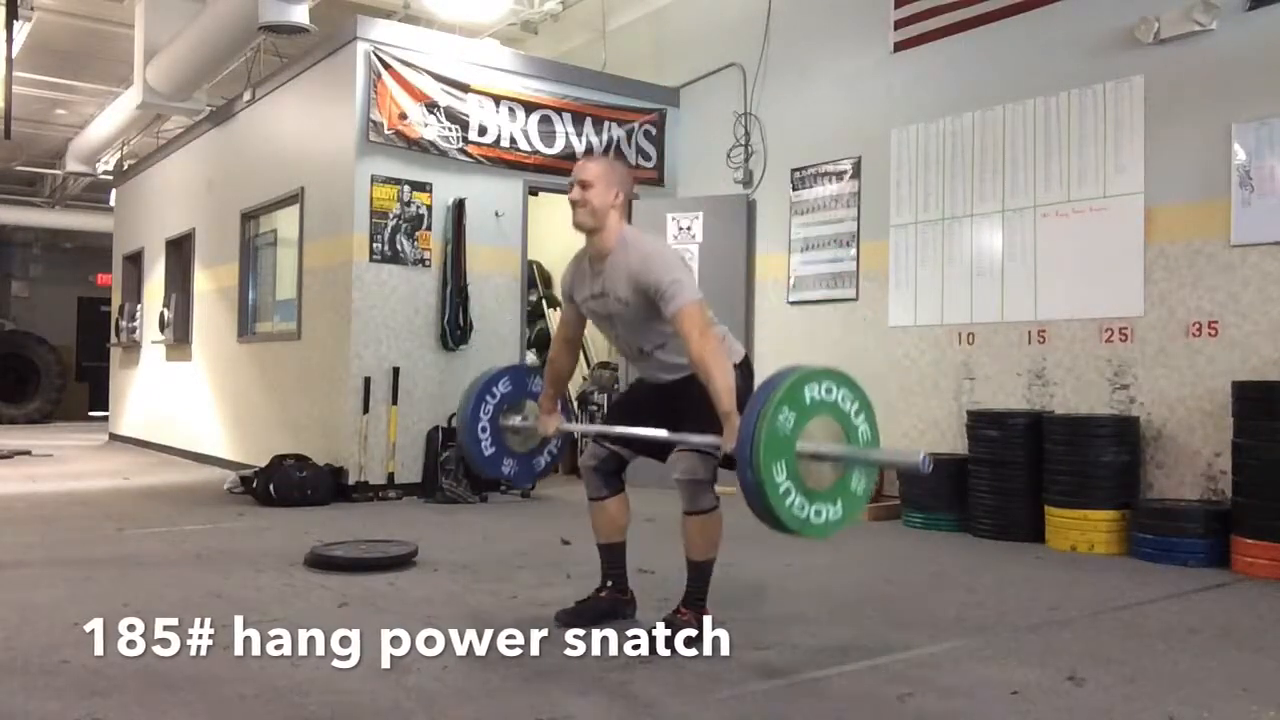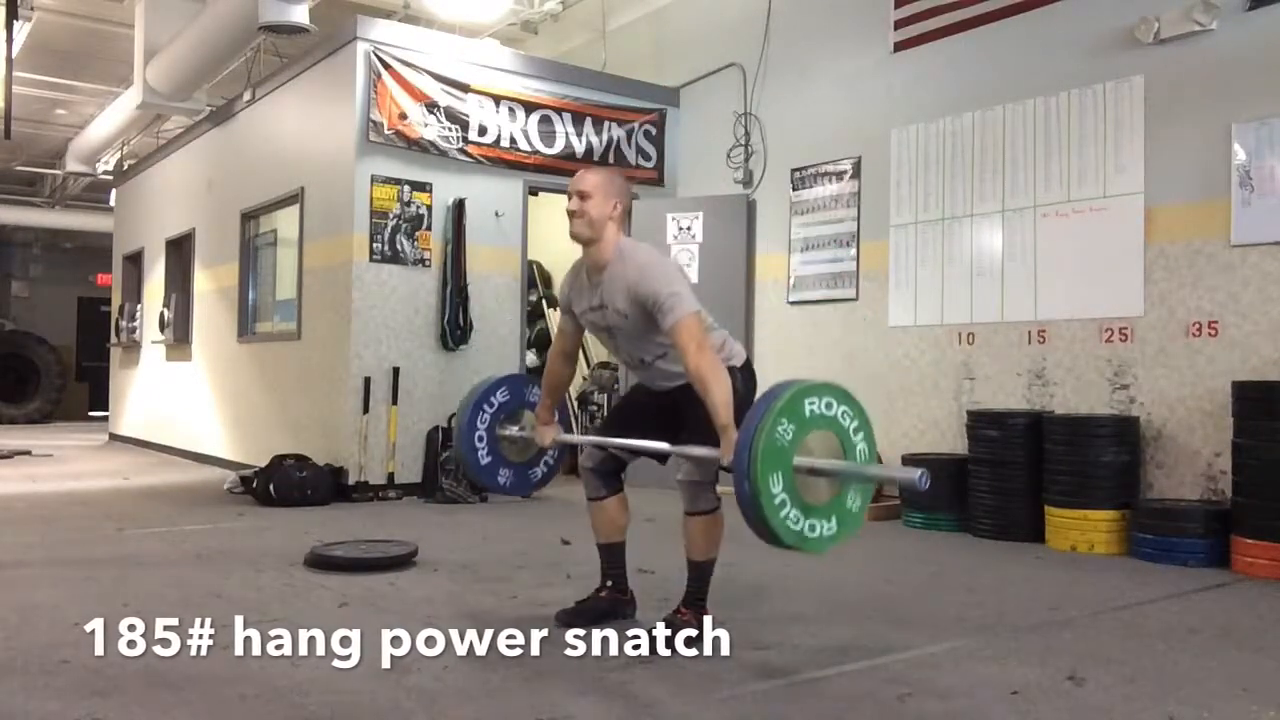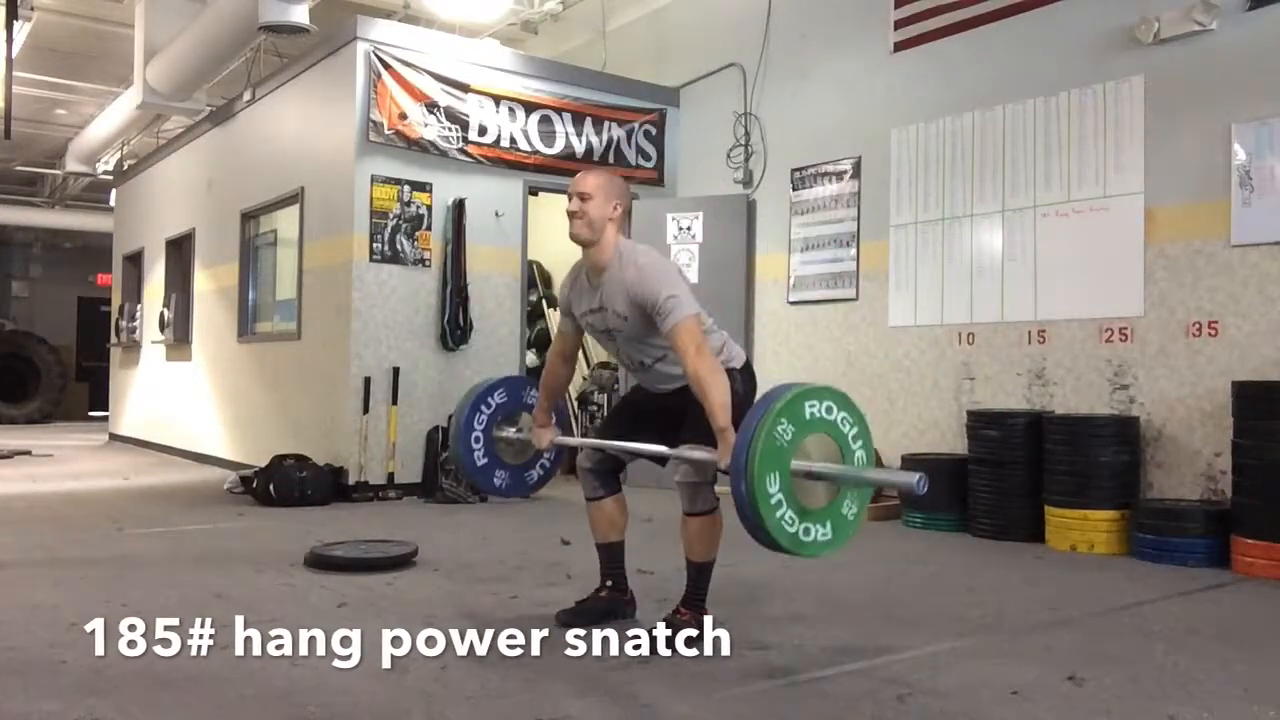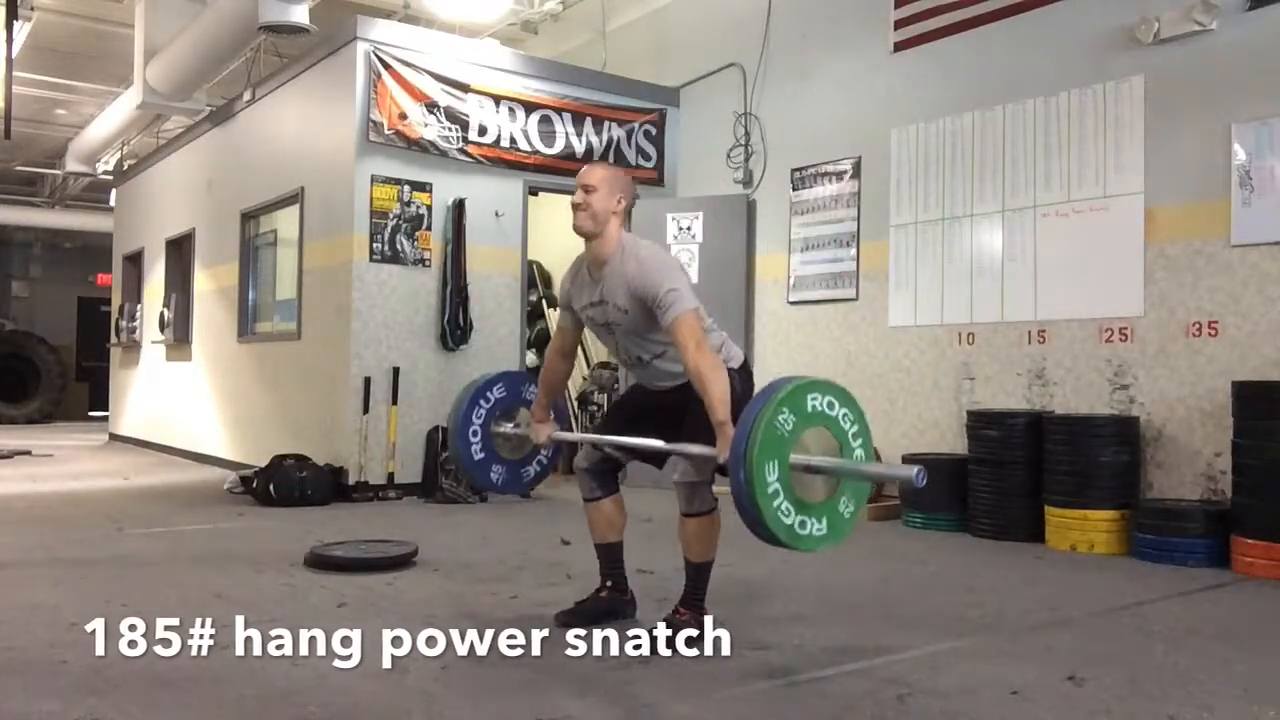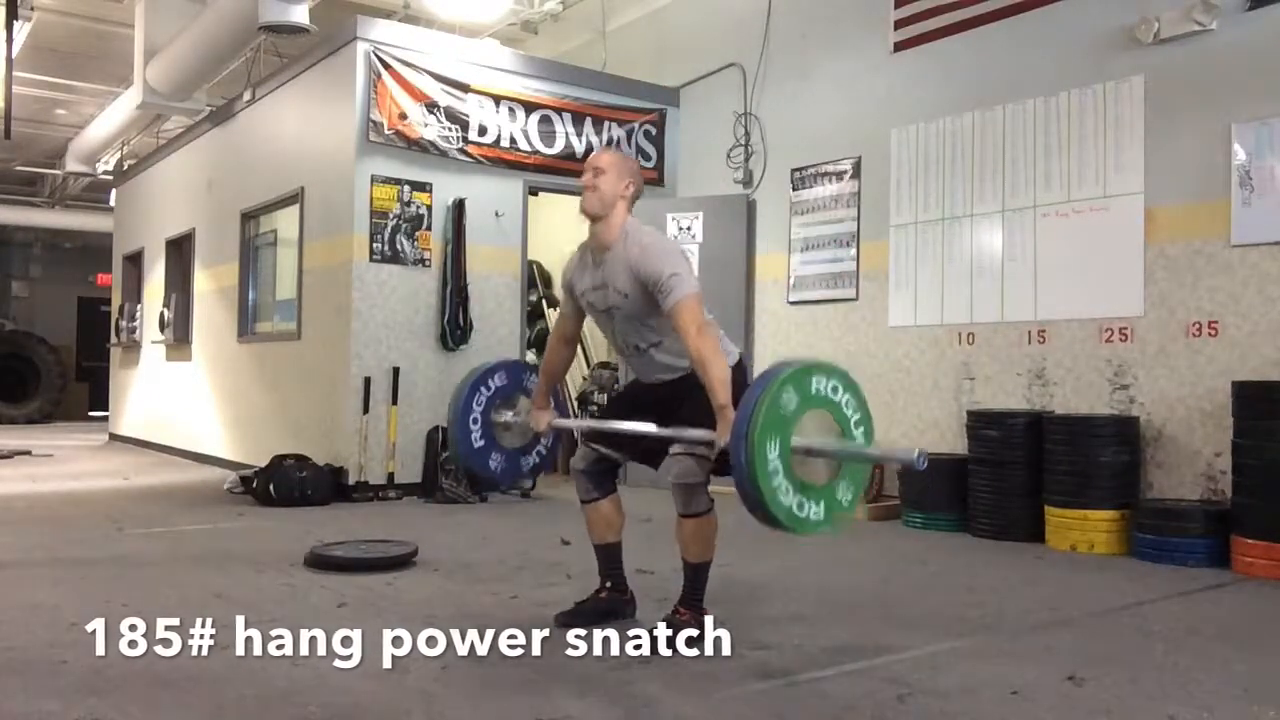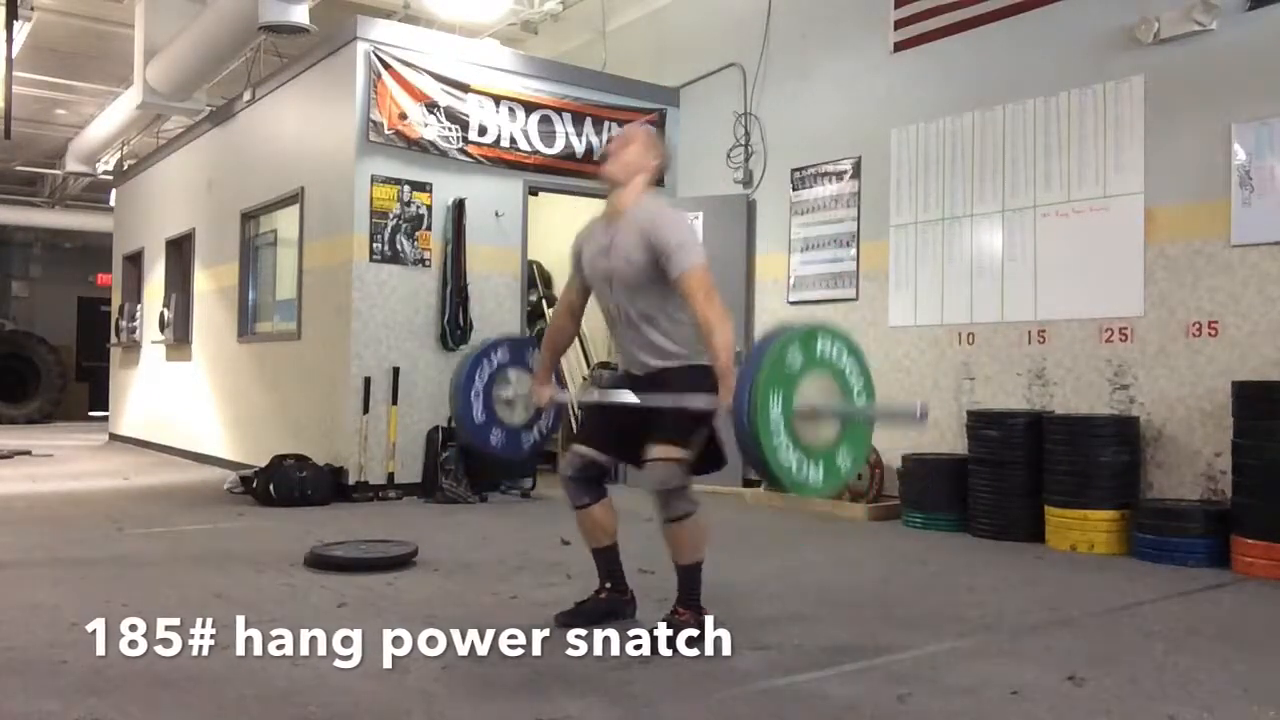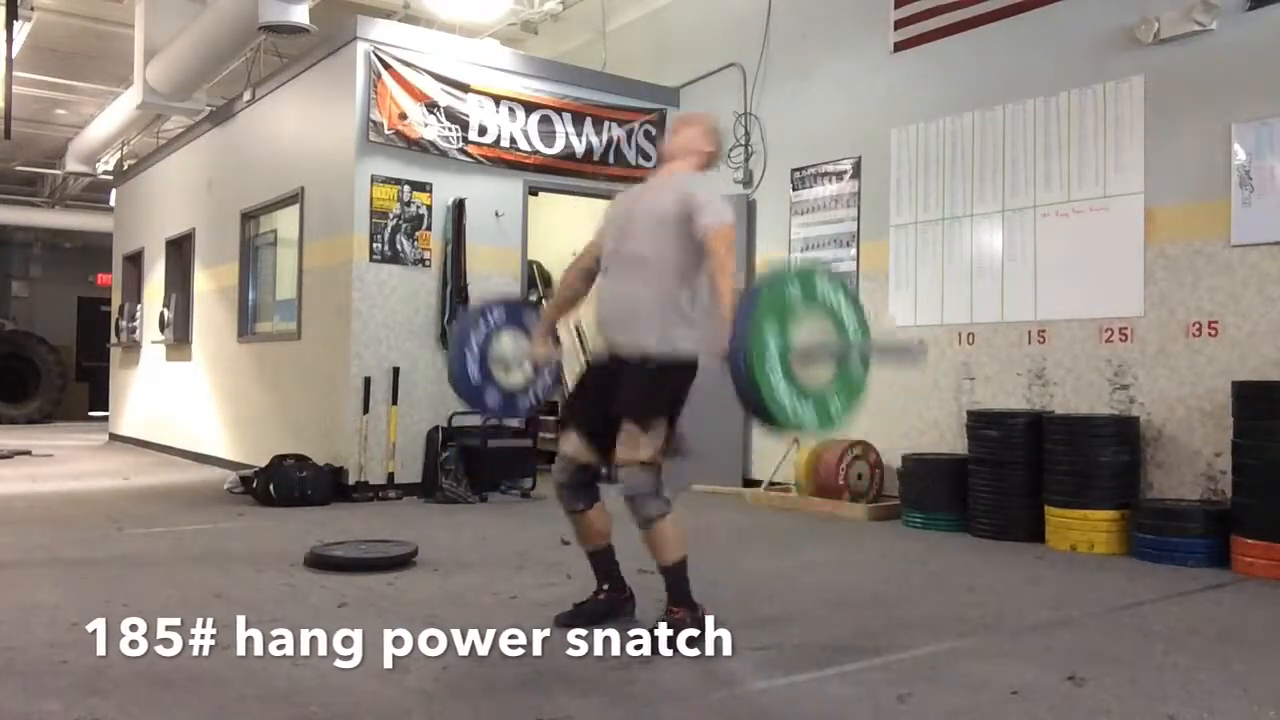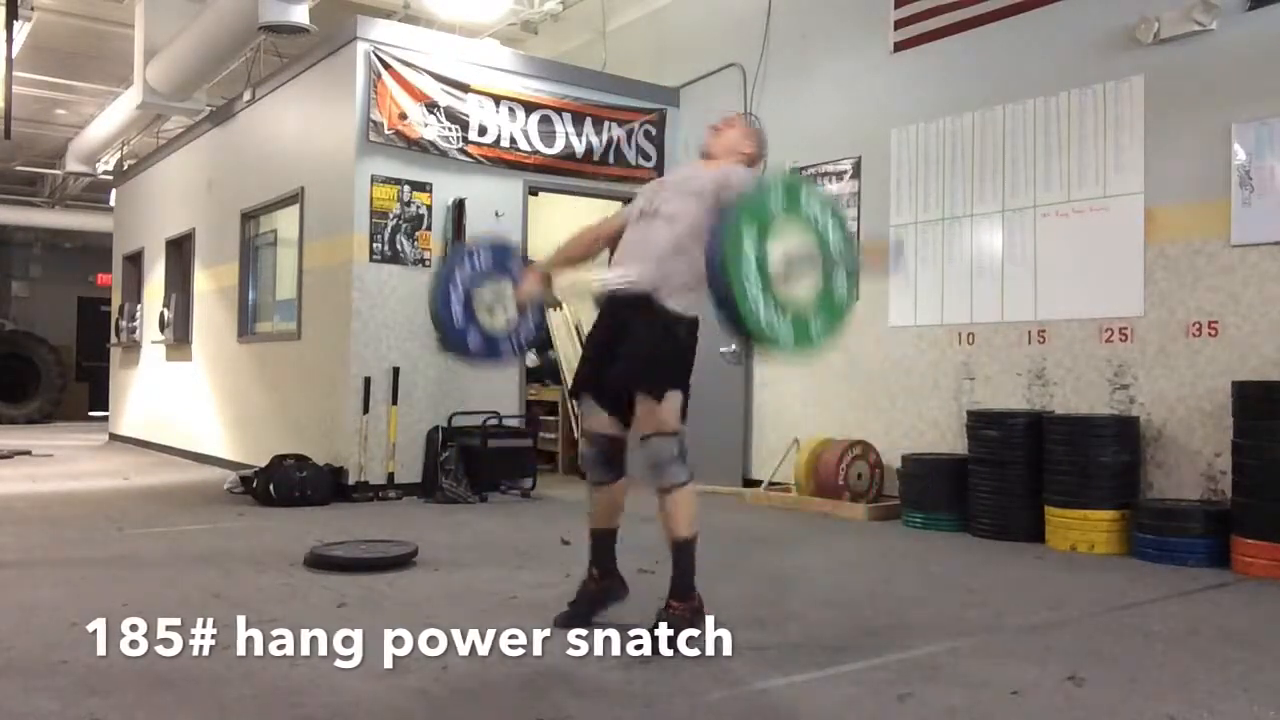
dt=0.1s
person 1, frame 1
left shoulder: (651, 260)
right shoulder: (577, 272)
left elbow: (701, 341)
right elbow: (565, 343)
left wrist: (732, 422)
right wrist: (548, 406)
left hip: (709, 376)
right hip: (656, 379)
left knee: (691, 472)
right knee: (597, 461)
left ankle: (694, 610)
right ankle: (614, 590)
person 1, frame 2
left shoulder: (648, 270)
right shoulder: (574, 283)
left elbow: (698, 354)
right elbow: (563, 354)
left wrist: (729, 436)
right wrist: (545, 416)
left hip: (719, 375)
right hip: (657, 385)
left knee: (693, 473)
right knee: (596, 462)
left ankle: (694, 612)
right ankle: (614, 591)
person 1, frame 3
left shoulder: (647, 272)
right shoulder: (574, 284)
left elbow: (697, 357)
right elbow: (562, 356)
left wrist: (726, 438)
right wrist: (542, 418)
left hip: (720, 377)
right hip: (656, 386)
left knee: (691, 474)
right knee: (594, 462)
left ankle: (694, 612)
right ankle: (614, 591)
person 1, frame 4
left shoulder: (649, 267)
right shoulder: (575, 279)
left elbow: (697, 353)
right elbow: (561, 352)
left wrist: (727, 435)
right wrist: (540, 415)
left hip: (714, 381)
right hip: (655, 386)
left knee: (688, 475)
right knee: (592, 463)
left ankle: (692, 611)
right ankle: (614, 592)
person 1, frame 5
left shoulder: (651, 251)
right shoulder: (578, 266)
left elbow: (698, 336)
right elbow: (562, 340)
left wrist: (726, 416)
right wrist: (540, 402)
left hip: (704, 376)
right hip: (651, 381)
left knee: (684, 474)
right knee: (588, 462)
left ankle: (692, 611)
right ankle: (614, 591)
person 1, frame 6
left shoulder: (661, 224)
right shoulder: (589, 236)
left elbow: (705, 302)
right elbow: (568, 309)
left wrist: (729, 383)
right wrist: (542, 376)
left hip: (686, 371)
right hip: (637, 372)
left knee: (665, 478)
right knee: (579, 466)
left ankle: (689, 611)
right ankle: (614, 592)
person 1, frame 7
left shoulder: (696, 195)
right shoulder: (629, 201)
left elbow: (722, 258)
right elbow: (584, 268)
left wrist: (732, 326)
right wrist: (544, 329)
left hip: (662, 360)
right hip: (613, 360)
left knee: (638, 482)
right knee: (570, 474)
left ankle: (684, 610)
right ankle: (612, 591)
person 1, frame 8
left shoulder: (734, 182)
right shoulder: (664, 184)
right elbow: (602, 232)
right wrist: (542, 271)
left hip: (663, 315)
right hip: (617, 312)
left knee: (659, 451)
right knee: (598, 450)
left ankle: (684, 600)
right ankle: (603, 579)
